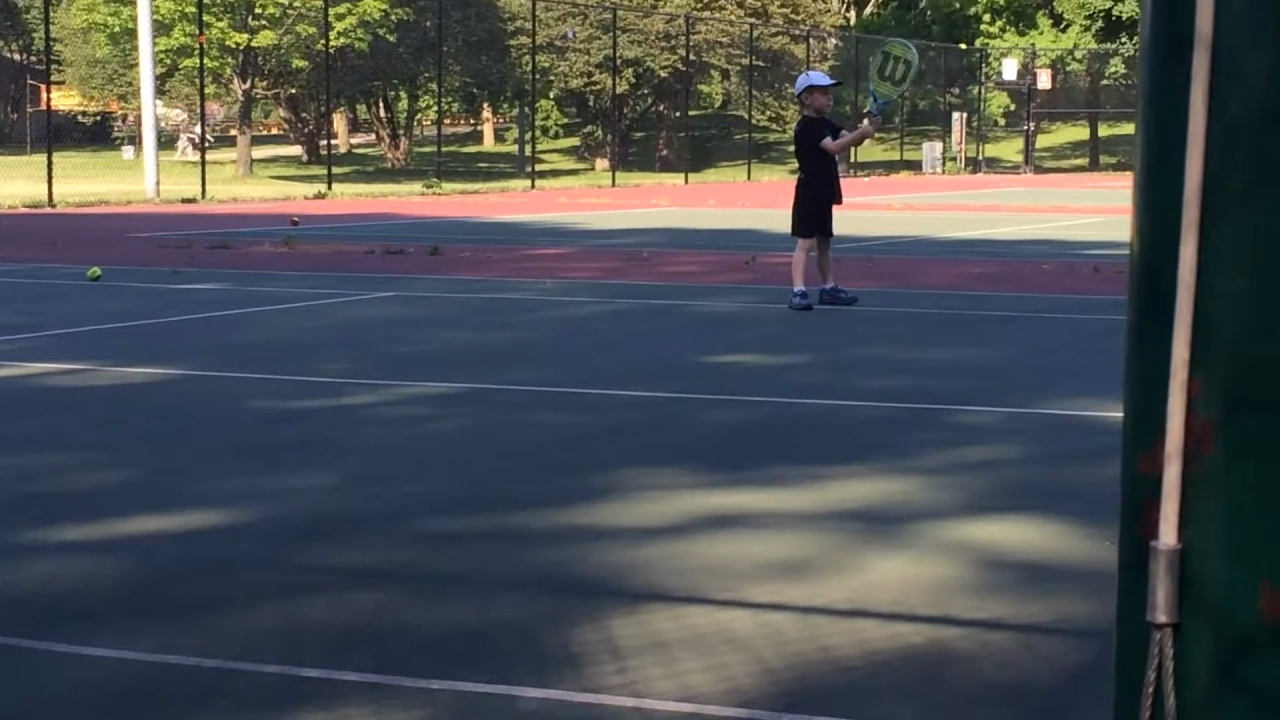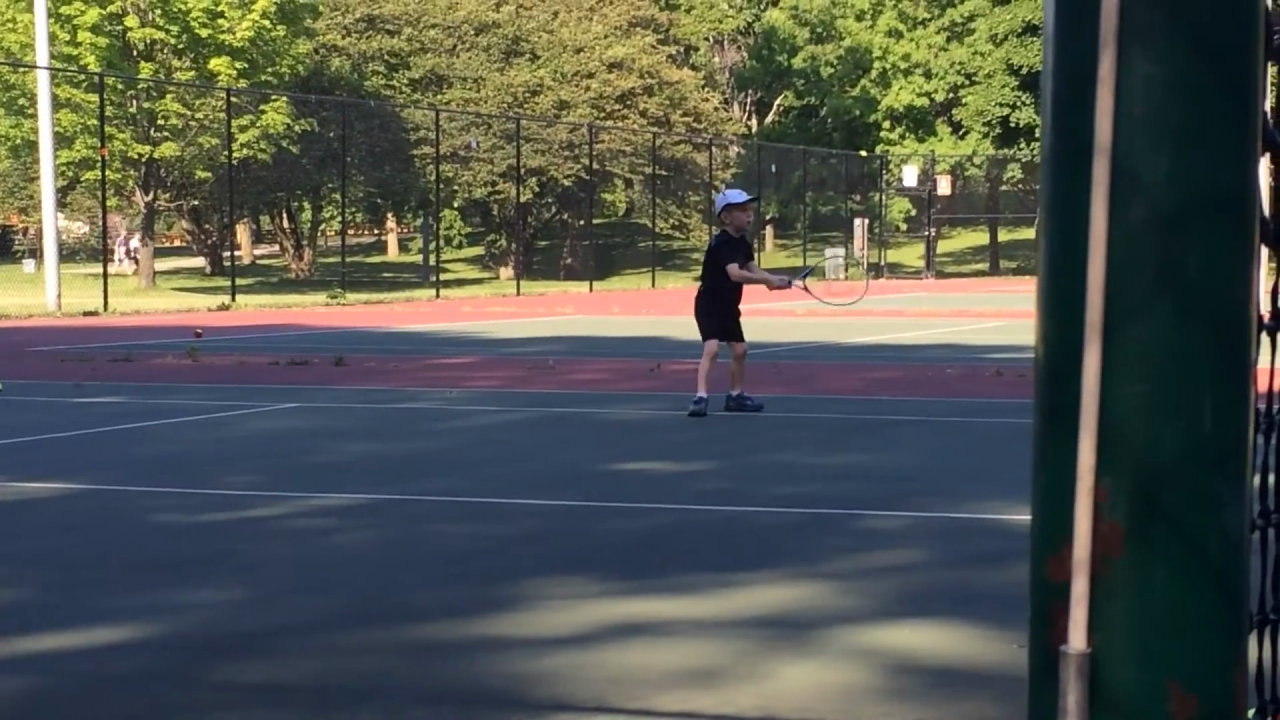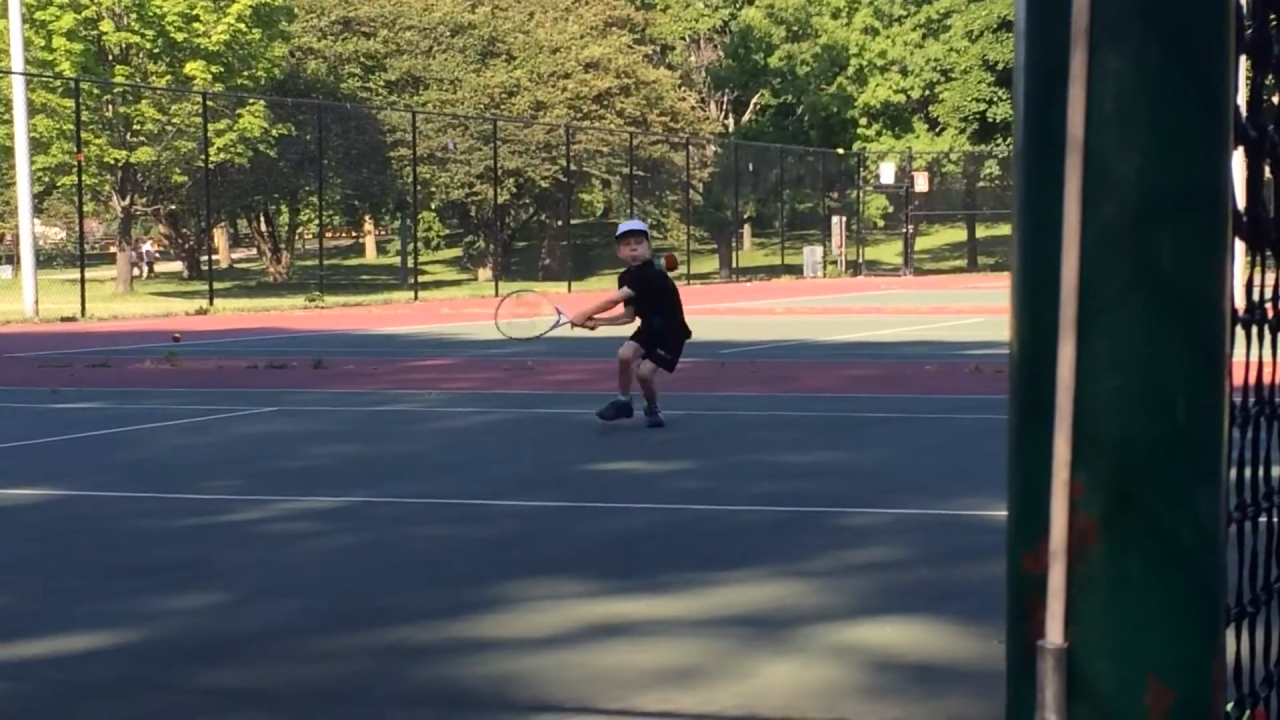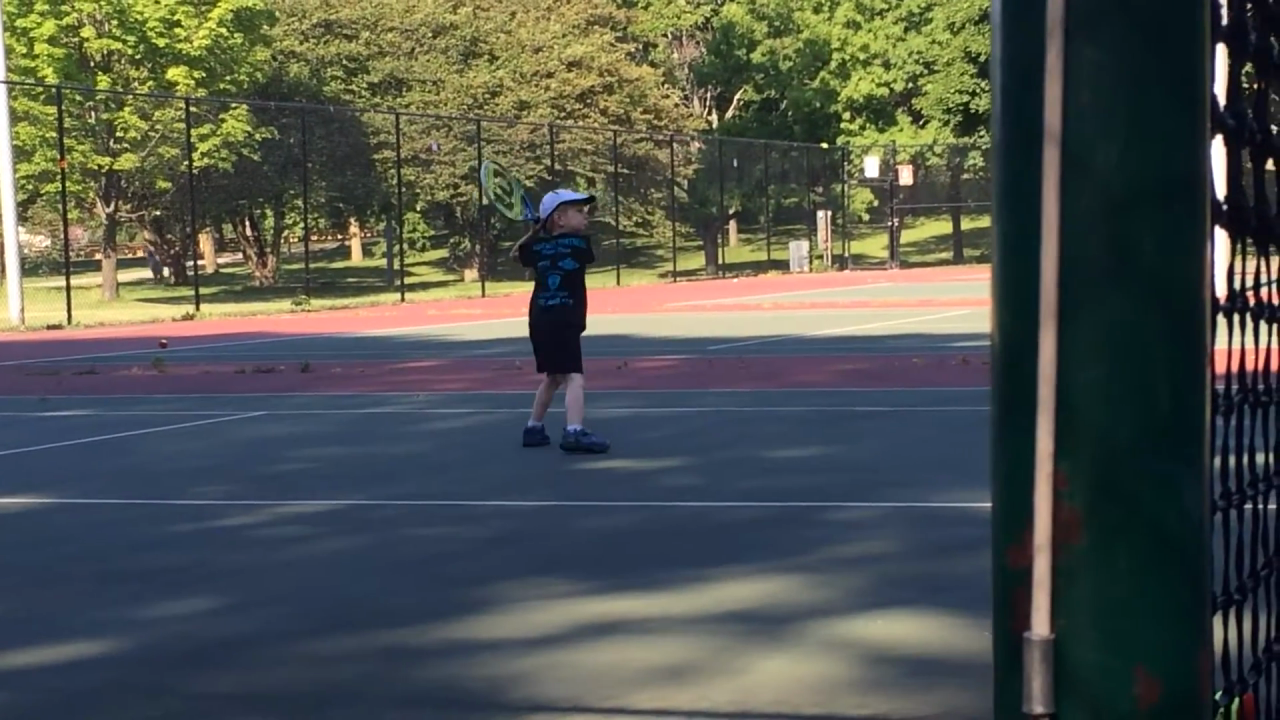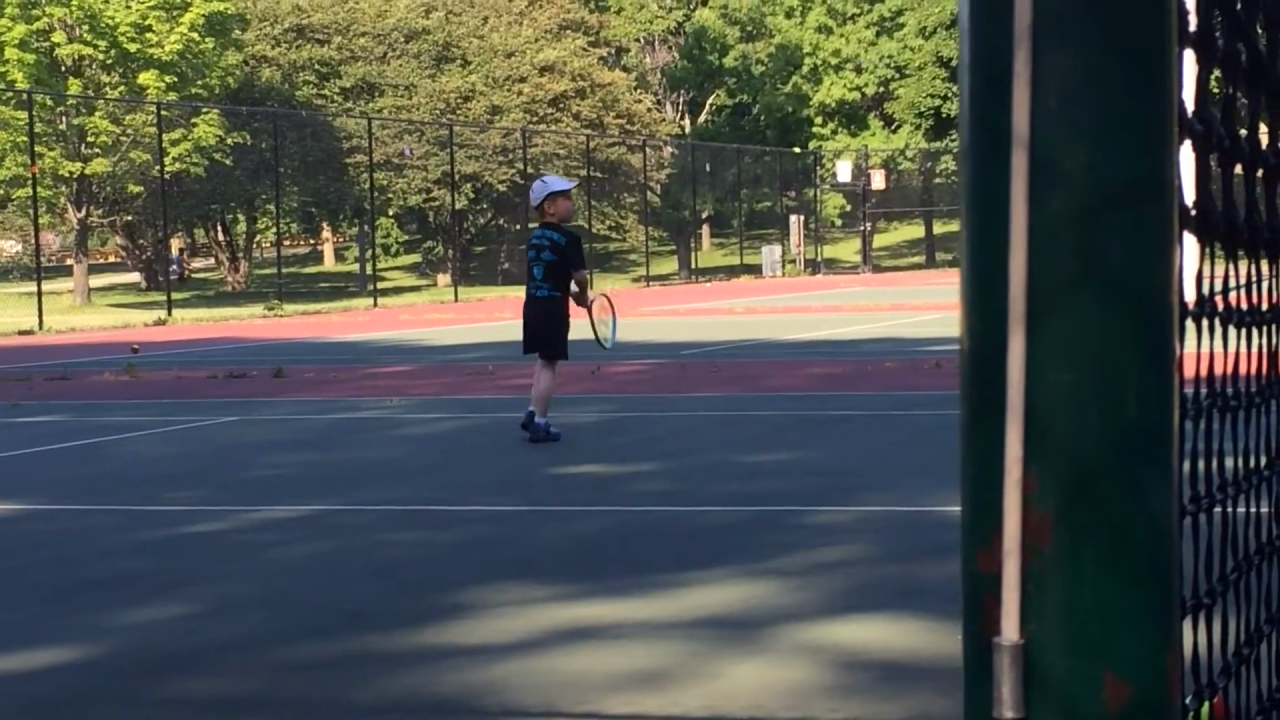
dt=1s
person 1, frame 1
left shoulder: (825, 123)
right shoulder: (806, 126)
left elbow: (851, 141)
right elbow: (834, 147)
left wrist: (866, 131)
right wrist: (861, 132)
left hip: (824, 194)
right hip: (809, 194)
left knee: (824, 242)
right knee: (805, 242)
left ankle: (828, 288)
right ankle: (798, 292)
person 1, frame 2
left shoulder: (742, 242)
right shoulder: (721, 243)
left elbow: (753, 270)
right elbow: (735, 274)
left wrist: (774, 279)
right wrist: (766, 281)
left hip: (729, 306)
right hip: (709, 306)
left knee: (740, 350)
right knee: (711, 349)
left ankle: (736, 395)
right ankle: (700, 397)
person 1, frame 3
left shoulder: (649, 273)
right shoulder: (626, 277)
left elbow: (616, 299)
right elbow: (630, 315)
left wrist: (586, 314)
right wrist: (597, 321)
left hip: (671, 333)
right hip: (649, 330)
left knee: (644, 372)
right knee: (625, 354)
left ankle: (652, 409)
right ankle: (624, 401)
person 1, frame 4
left shoulder: (538, 247)
right shoulder: (580, 243)
left elbow: (517, 253)
left wrist: (536, 232)
left hip: (539, 322)
right hip: (562, 324)
left knee: (554, 377)
right knee: (575, 380)
left ankle: (534, 428)
right ankle: (574, 432)
person 1, frame 5
left shoulder: (535, 236)
right shoulder: (568, 239)
right elbow: (579, 277)
left wrist: (567, 291)
right wrist: (582, 297)
left hip: (532, 308)
right hip: (553, 310)
left knee: (543, 363)
right knee: (549, 366)
left ankle: (535, 413)
right ankle: (540, 423)
